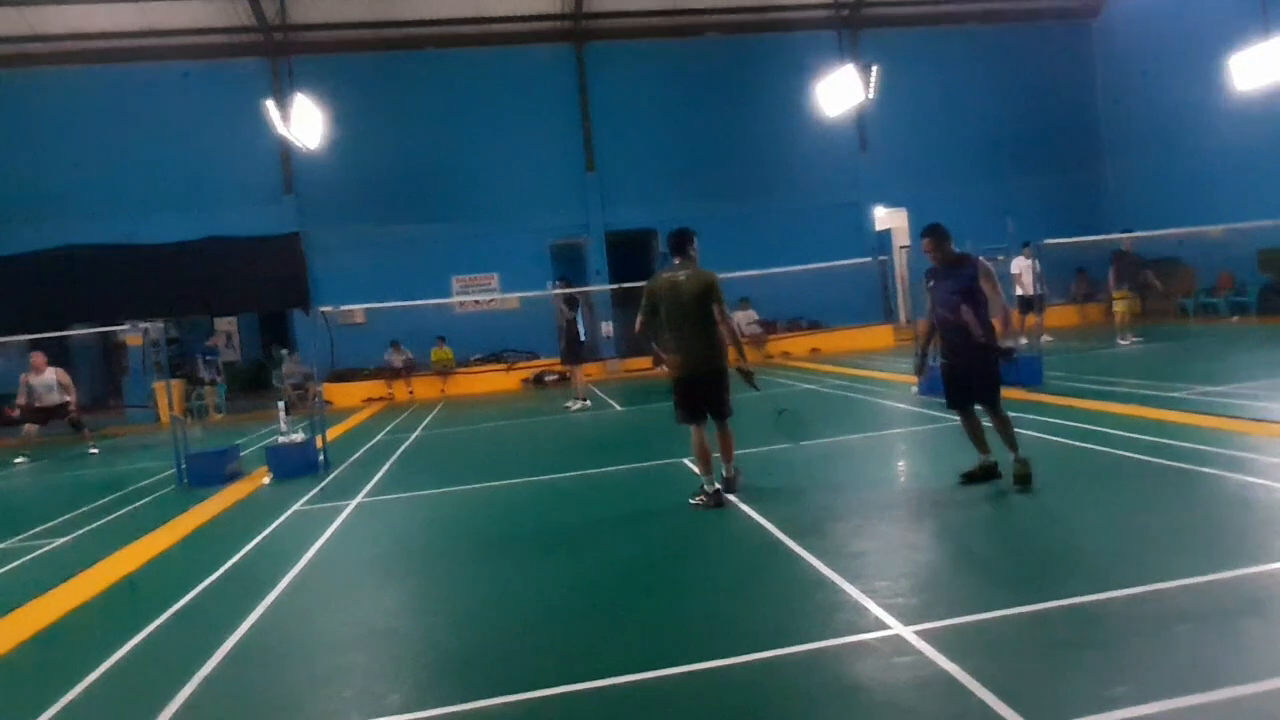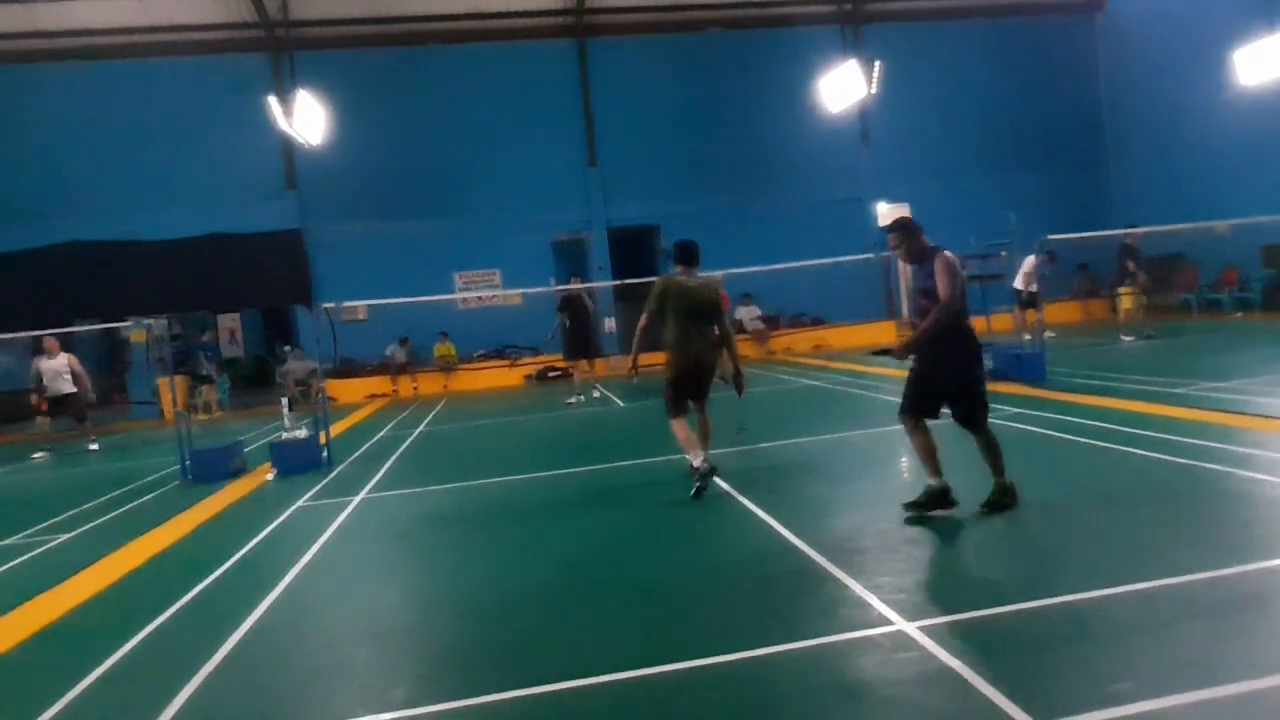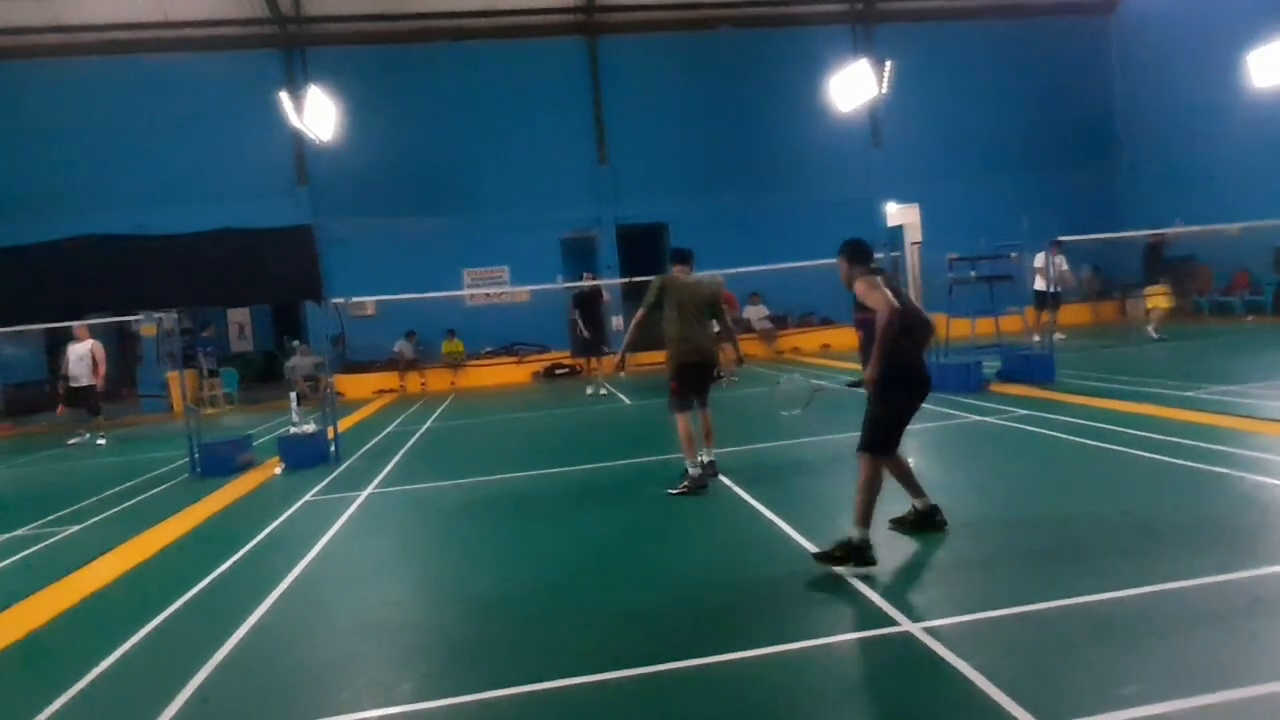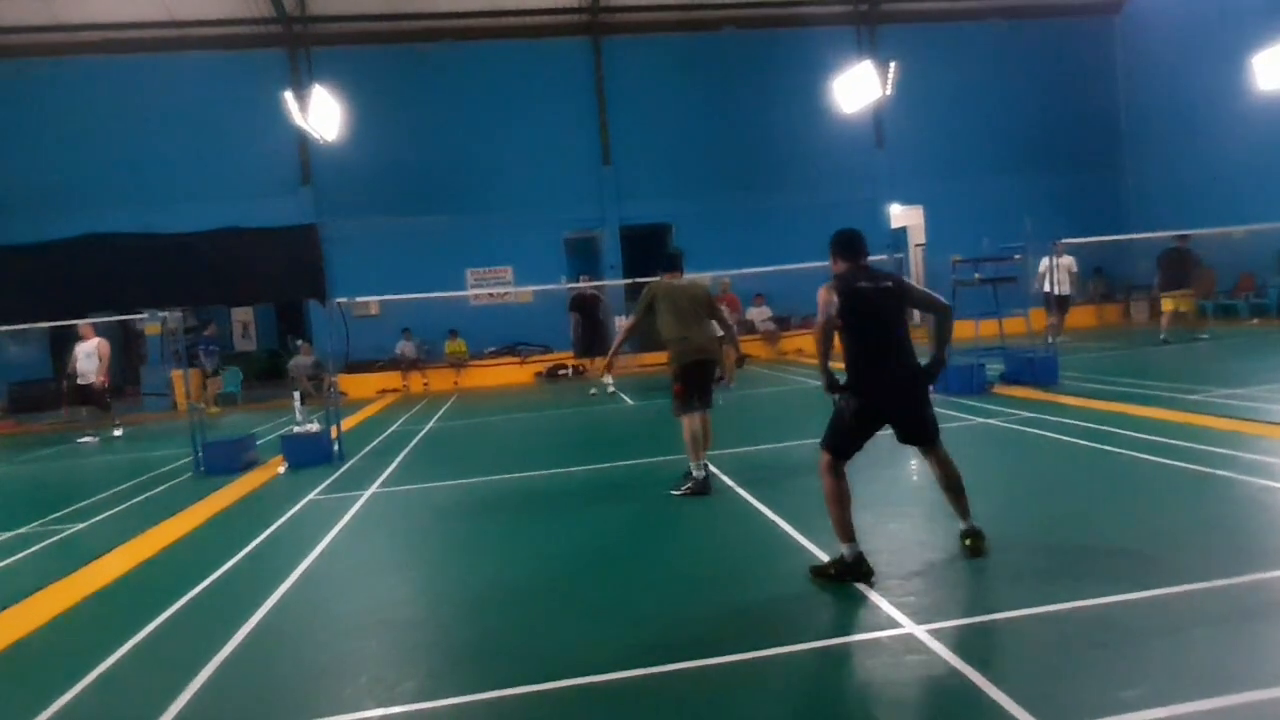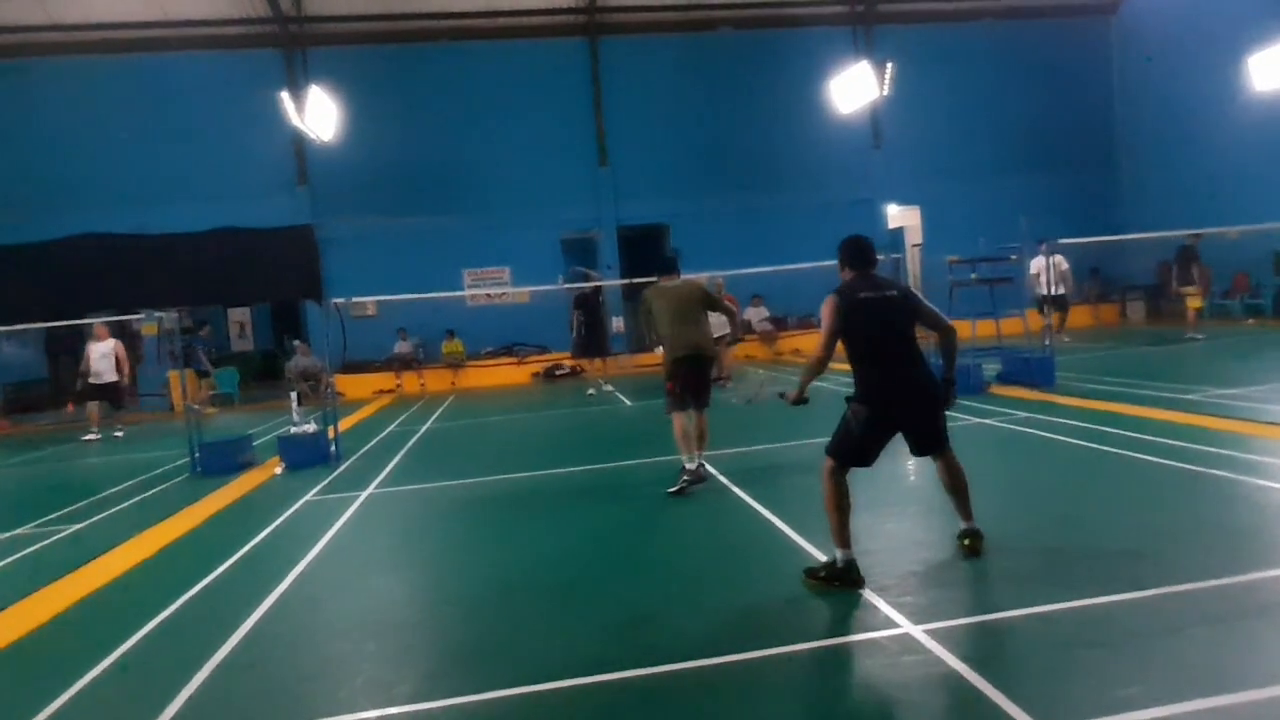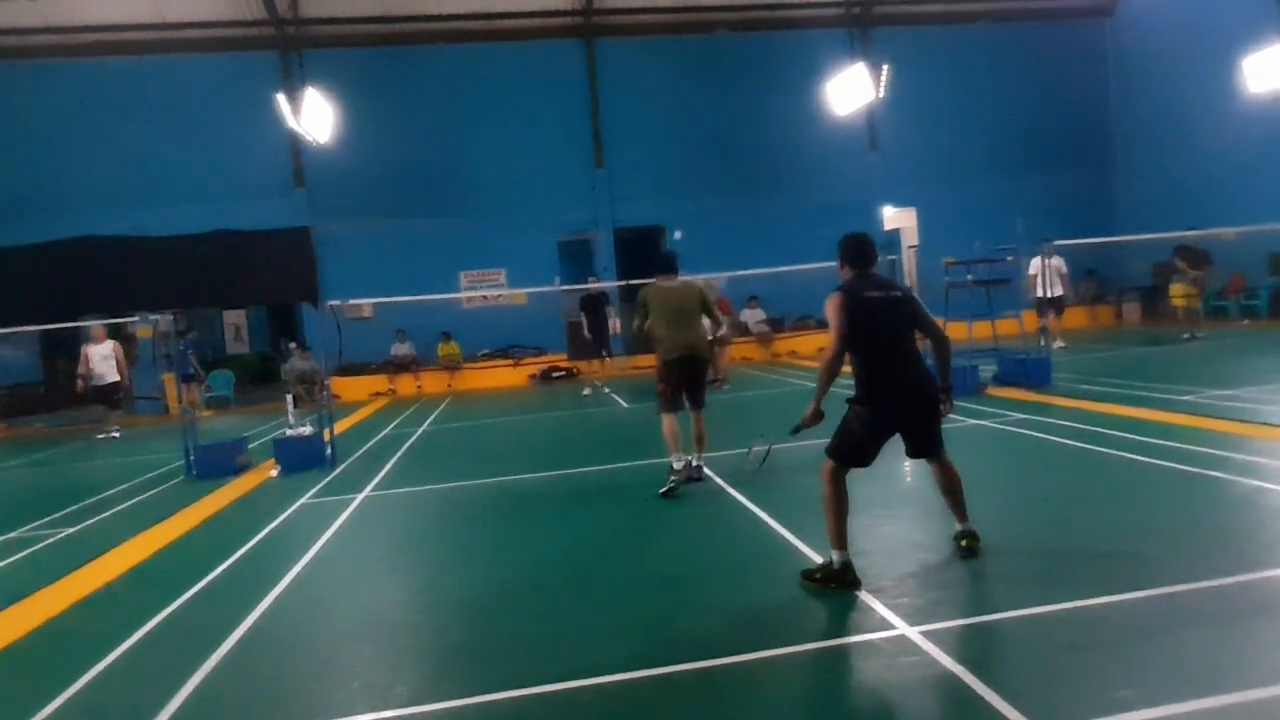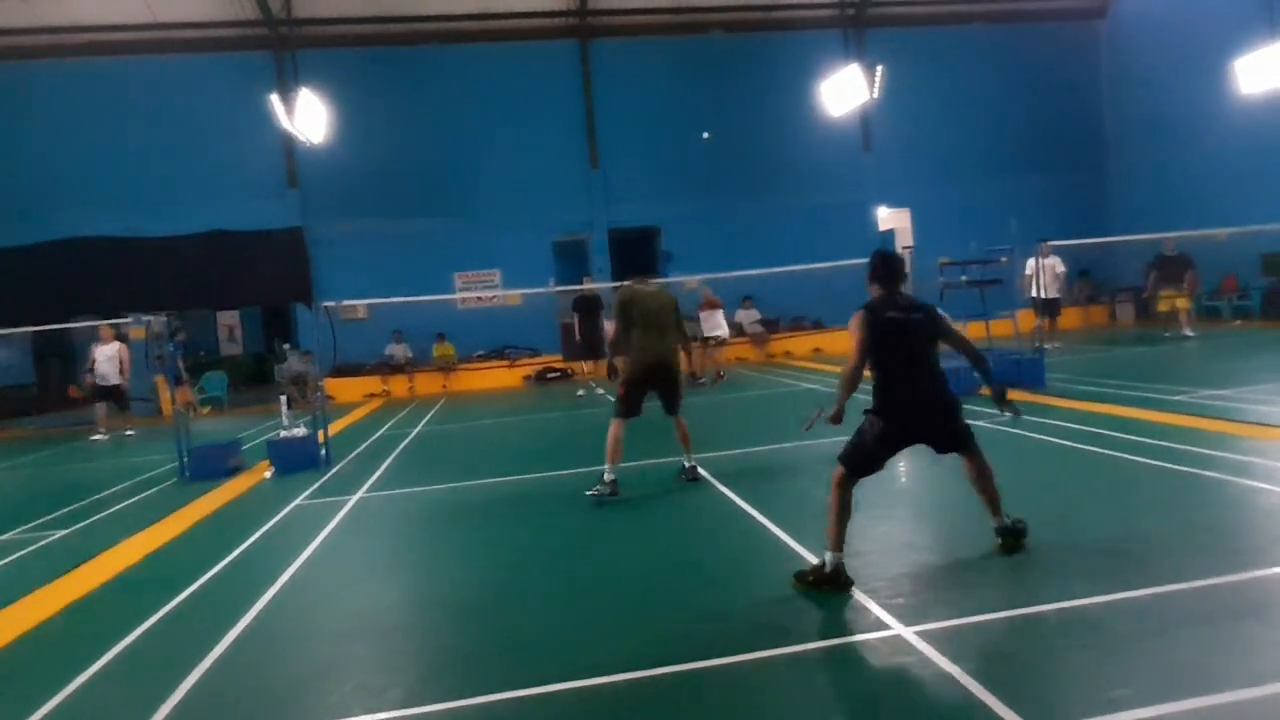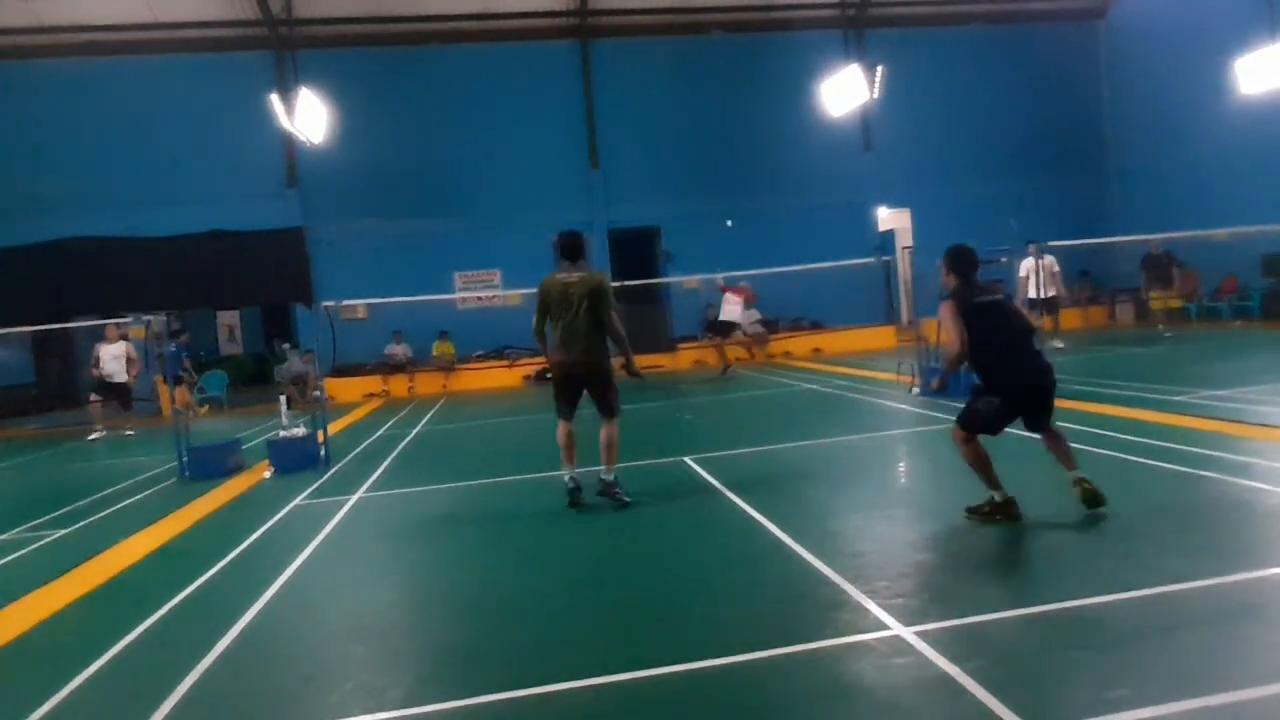
dt=0.5s
person 1, frame 1
left shoulder: (976, 266)
right shoulder: (931, 276)
left elbow: (999, 303)
right wrist: (923, 352)
left hip: (981, 349)
right hip: (952, 353)
left knee: (991, 407)
right knee: (963, 409)
left ankle: (1018, 460)
right ankle: (987, 462)
person 1, frame 2
left shoulder: (943, 261)
right shoulder: (919, 268)
left elbow: (948, 305)
left wrist: (913, 340)
left hip: (960, 357)
right hip: (929, 359)
left knee: (974, 425)
right knee: (911, 418)
left ankle: (1002, 487)
right ankle: (938, 488)
person 1, frame 3
left shoulder: (866, 283)
right shoulder: (884, 286)
left elbow: (890, 312)
right elbow: (927, 325)
left wrist: (875, 365)
left hip: (896, 380)
right hip: (908, 377)
left knee: (870, 454)
right knee: (881, 449)
left ankle: (858, 542)
right ankle: (925, 510)
person 1, frame 4
left shoulder: (834, 288)
right shoulder: (894, 282)
left elbow: (824, 327)
right elbow: (943, 310)
left wrist: (825, 372)
right wrist: (936, 361)
left hip: (863, 390)
right hip: (908, 383)
left knee: (830, 464)
right knee: (935, 452)
left ankle: (850, 558)
right ankle: (970, 530)
person 1, frame 5
left shoulder: (837, 300)
right shoulder: (903, 292)
left elbow: (823, 356)
right elbow: (947, 331)
left wrist: (799, 388)
right wrist: (947, 380)
left hip: (874, 399)
right hip: (921, 391)
left knee: (833, 470)
right knee: (943, 455)
left ankle: (843, 564)
right ankle: (969, 531)
person 1, frame 6
left shoulder: (840, 298)
right shoulder: (901, 293)
left elbow: (836, 353)
right elbow: (940, 340)
left wrist: (816, 404)
right wrist: (944, 387)
left hip: (875, 399)
right hip: (920, 392)
left knee: (833, 471)
right knee: (937, 457)
left ankle: (840, 565)
right ankle: (966, 533)
person 1, frame 7
left shoulder: (865, 317)
right shoulder: (928, 312)
left elbow: (855, 368)
right elbow: (972, 353)
left wrist: (839, 407)
right wrist: (997, 391)
left hip: (890, 412)
right hip: (938, 405)
left knee: (842, 479)
right knee: (972, 455)
left ankle: (832, 566)
right ankle: (1004, 527)
person 1, frame 8
left shoulder: (951, 304)
right shoulder: (997, 296)
left elbow: (959, 350)
right elbow: (1029, 330)
left wrist: (941, 378)
left hip: (1005, 384)
right hip: (1040, 373)
left knee: (963, 434)
right knee: (1044, 429)
left ankle: (1002, 501)
right ankle: (1080, 480)
person 2, frame 1
left shoulder: (656, 284)
right shoulder: (707, 279)
left elbow: (640, 328)
right elbow: (724, 322)
left wrist: (657, 350)
right wrist: (743, 360)
left hip: (682, 365)
right hip: (714, 362)
left knee: (697, 427)
right knee: (721, 421)
left ankle: (710, 490)
right ankle: (729, 476)
person 2, frame 2
left shoulder: (665, 285)
right shoulder: (711, 288)
left elbow: (643, 324)
right elbow: (725, 331)
left wrist: (634, 356)
right wrist: (736, 368)
left hip: (679, 360)
right hip: (707, 358)
left knee: (677, 417)
right knee: (700, 409)
left ankle: (699, 463)
right ankle: (702, 460)
person 2, frame 3
left shoulder: (663, 282)
right shoulder: (708, 287)
left elbow: (638, 319)
right elbow: (725, 324)
left wrist: (622, 352)
right wrist: (737, 351)
left hip: (681, 354)
right hip: (707, 353)
left knee: (682, 413)
right knee: (703, 405)
left ankle: (695, 474)
right ankle: (708, 460)
person 2, frame 4
left shoulder: (654, 290)
right shoulder: (700, 288)
left elbow: (629, 326)
right elbow: (725, 323)
left wrist: (611, 355)
right wrist: (737, 351)
left hip: (683, 355)
right hip: (710, 353)
left knee: (687, 414)
right knee: (702, 410)
left ankle: (698, 476)
right ankle: (701, 464)
person 2, frame 5
left shoulder: (650, 294)
right shoulder: (696, 287)
left elbow: (651, 330)
right elbow: (730, 310)
left wrist: (660, 342)
right wrist: (735, 334)
left hip: (677, 353)
right hip: (704, 350)
left knee: (679, 411)
right knee: (699, 409)
left ankle: (691, 467)
right ankle: (697, 462)
person 2, frame 6
left shoulder: (647, 293)
right shoulder: (694, 288)
left elbow: (639, 328)
right elbow: (716, 321)
right wrist: (709, 335)
left hip: (670, 354)
right hip: (699, 352)
left knee: (668, 412)
right knee: (697, 410)
left ankle: (678, 466)
right ankle: (696, 464)
person 2, frame 7
left shoulder: (625, 294)
right shoulder: (668, 297)
left elbow: (616, 335)
right elbow: (683, 336)
left wrist: (611, 358)
right wrist: (690, 363)
left hip: (638, 364)
right hip: (668, 362)
left knee: (619, 420)
right knee: (676, 415)
left ankle: (608, 480)
right ankle: (690, 465)
person 2, frame 8
left shoulder: (547, 285)
right shoulder: (597, 282)
left elbow: (538, 327)
right elbow: (611, 325)
left wrist: (548, 353)
right wrist: (628, 357)
left hip: (564, 362)
right hip: (595, 361)
left knee: (565, 420)
right knee: (609, 419)
left ankle: (571, 480)
right ankle: (609, 481)
